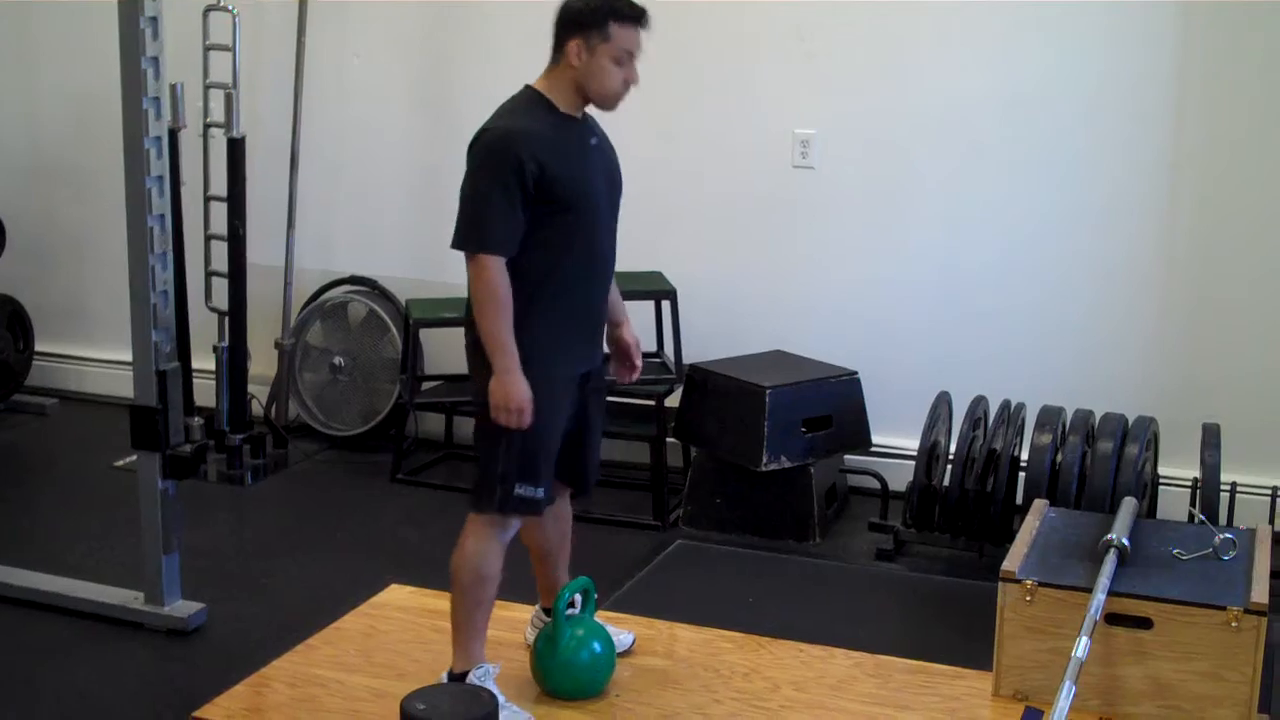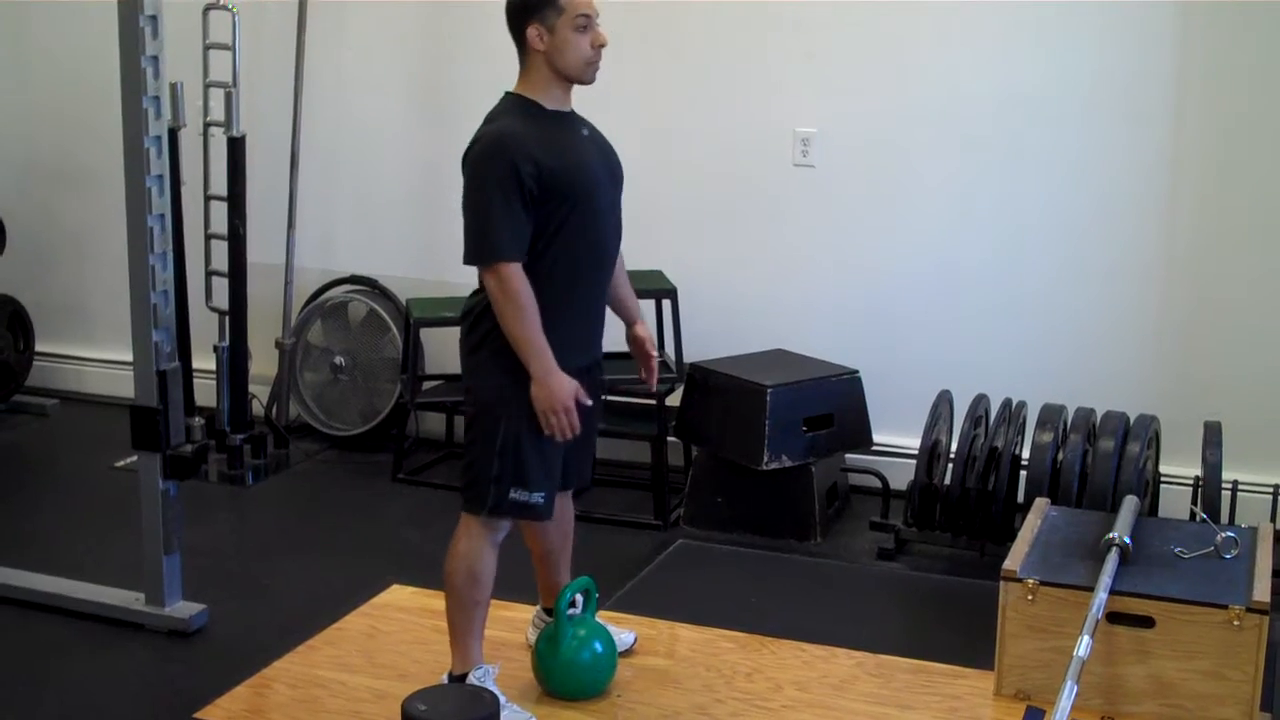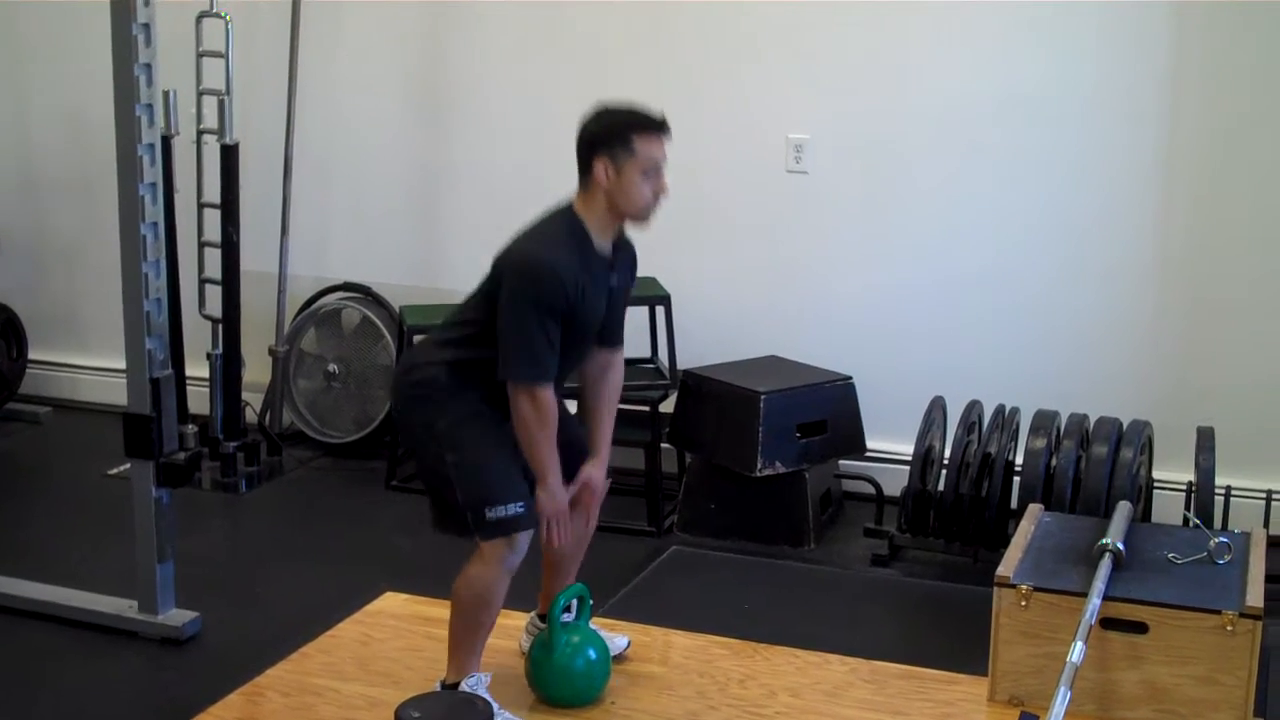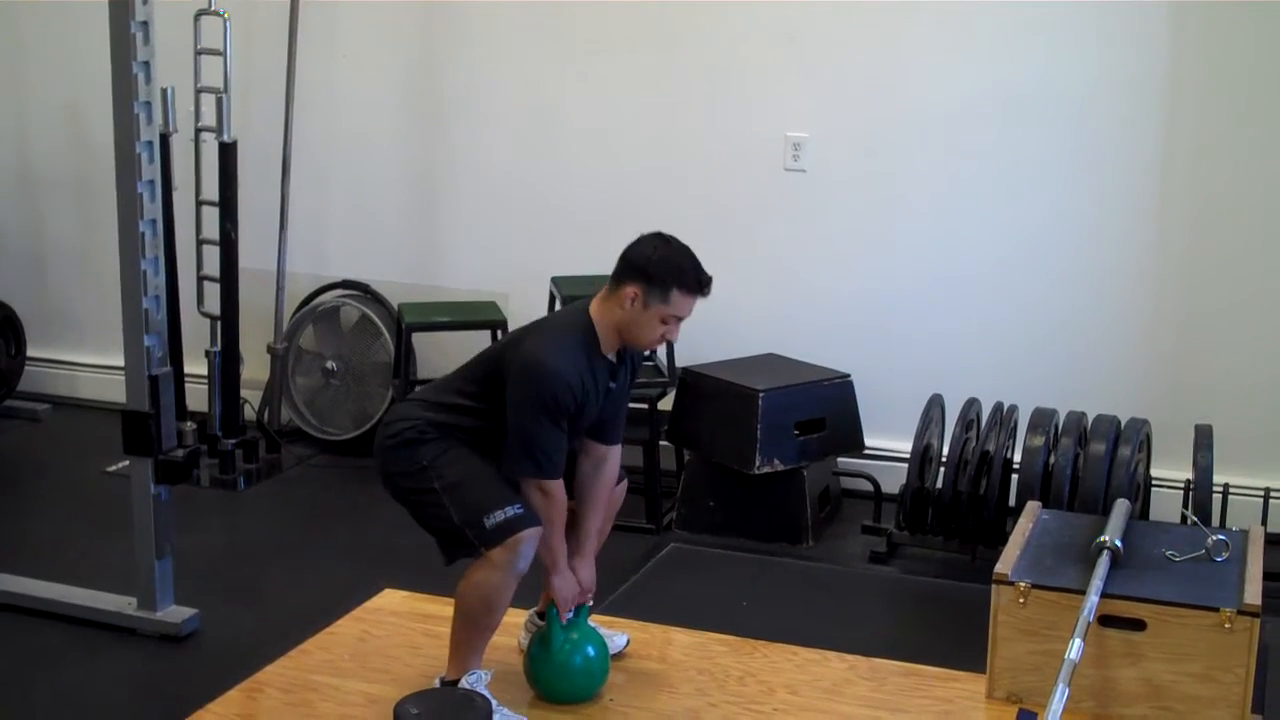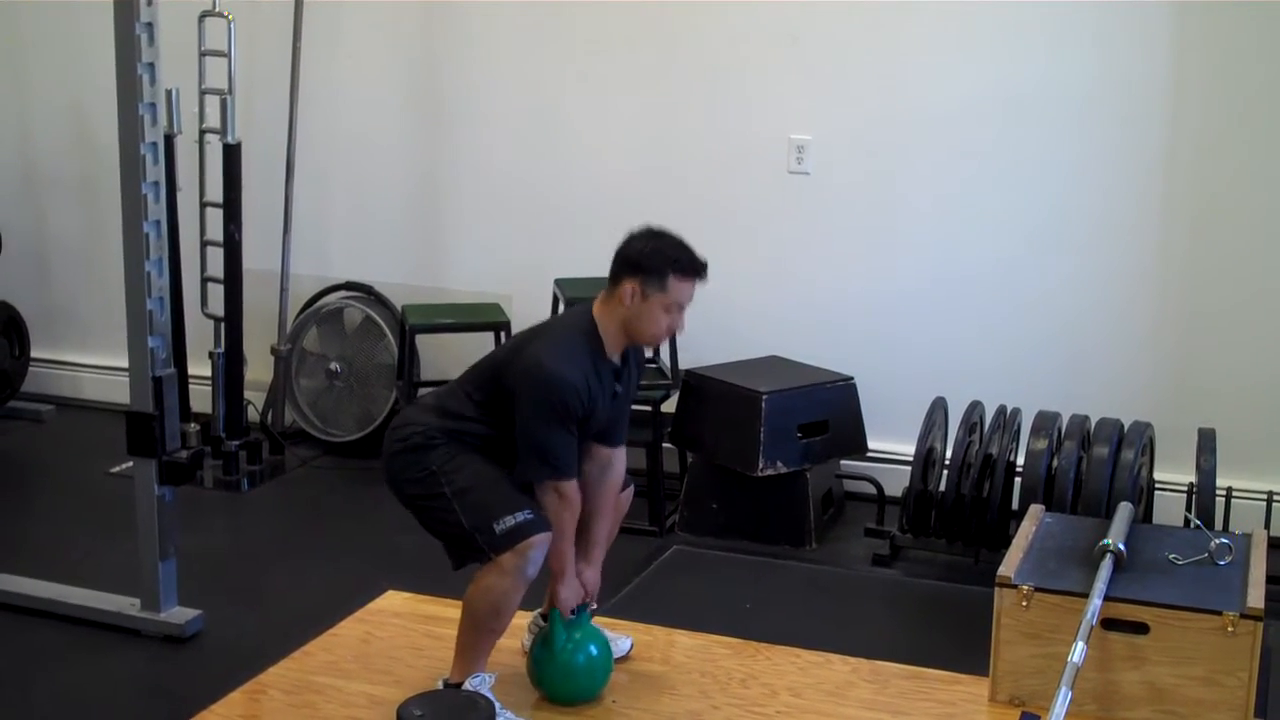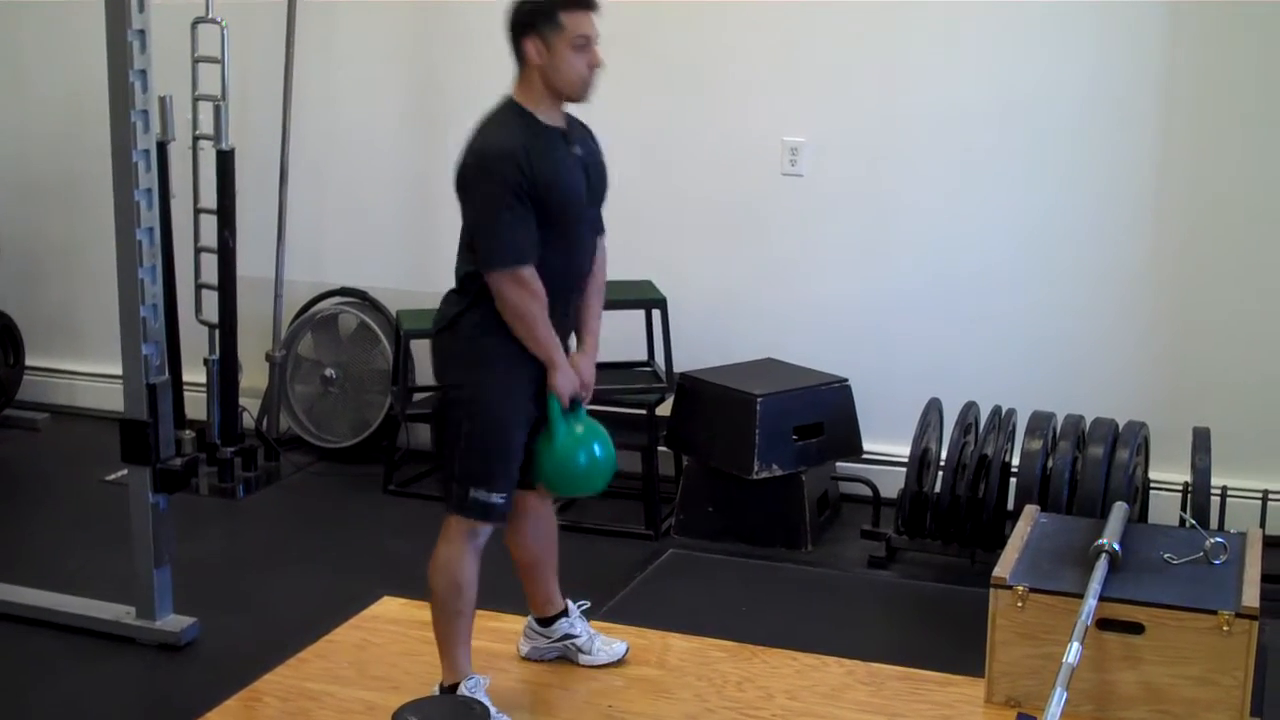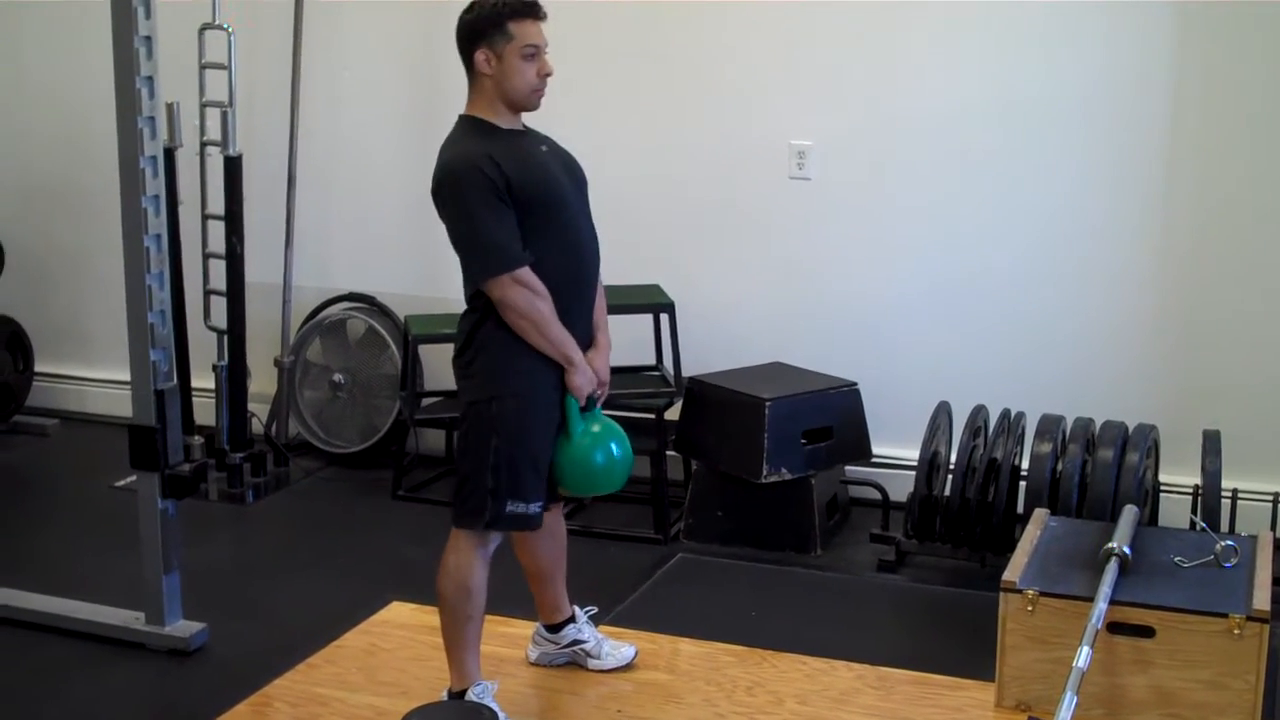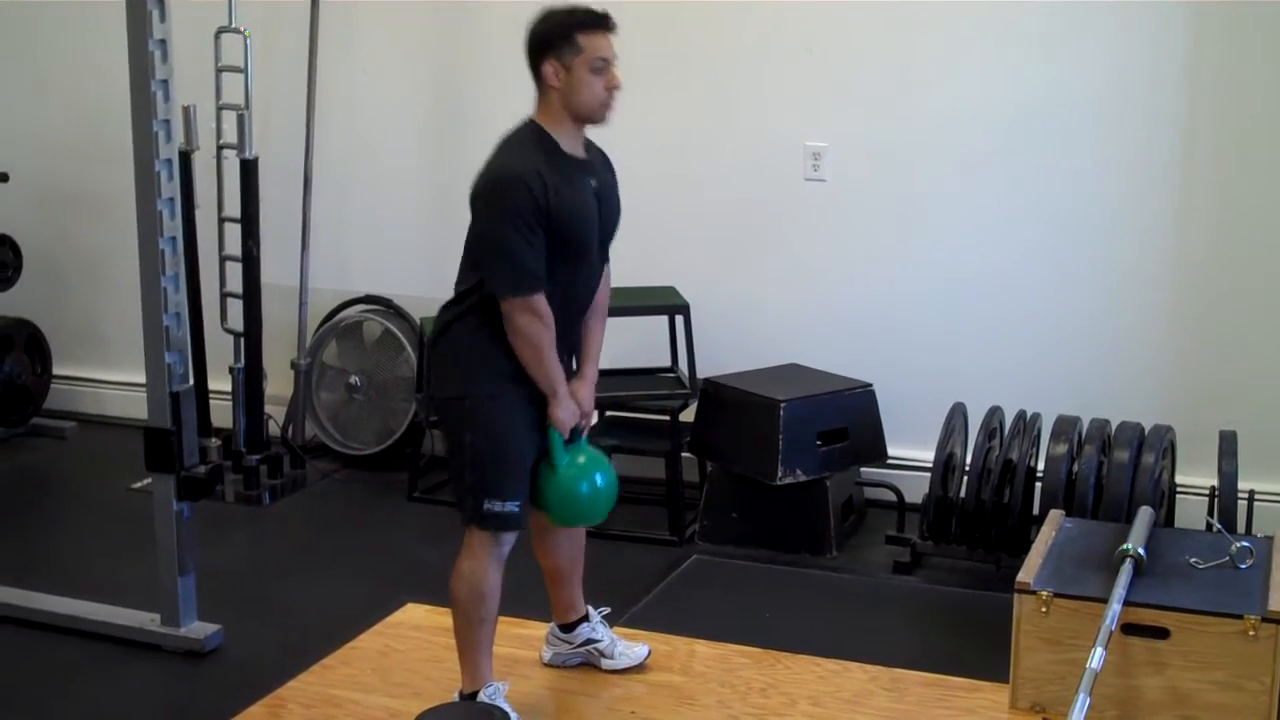
dt=0.5s
person 1, frame 1
left shoulder: (588, 133)
right shoulder: (512, 138)
right elbow: (486, 261)
left wrist: (617, 320)
right wrist: (505, 369)
left hip: (579, 351)
right hip: (527, 360)
left knee: (559, 490)
right knee: (501, 511)
left ankle: (554, 615)
person 1, frame 2
left shoulder: (578, 130)
right shoulder: (505, 143)
right elbow: (501, 271)
left wrist: (635, 320)
right wrist: (543, 373)
left hip: (575, 352)
right hip: (520, 360)
left knee: (556, 491)
right knee: (492, 513)
left ankle: (556, 617)
person 1, frame 3
left shoulder: (617, 255)
right shoulder: (542, 262)
left elbow: (605, 356)
right elbow: (532, 391)
left wrist: (597, 456)
right wrist: (548, 484)
left hip: (506, 393)
right hip: (445, 390)
left knee: (585, 492)
right knee: (510, 531)
left ankle: (550, 622)
person 1, frame 4
left shoulder: (621, 349)
right shoulder: (549, 363)
left elbow: (600, 455)
right elbow: (542, 485)
left wrist: (584, 557)
right wrist: (557, 570)
left hip: (494, 440)
right hip: (422, 443)
left knee: (611, 486)
right knee: (515, 539)
left ankle: (549, 620)
person 1, frame 5
left shoulder: (624, 353)
right shoulder: (555, 369)
left elbow: (605, 459)
right elbow: (558, 489)
left wrist: (591, 562)
right wrist: (564, 575)
left hip: (500, 448)
right hip: (428, 449)
left knee: (617, 492)
right knee: (526, 545)
left ankle: (554, 622)
person 1, frame 6
left shoulder: (579, 140)
right shoulder: (500, 151)
left elbow: (590, 247)
right elbow: (512, 279)
left wrist: (585, 347)
right wrist: (556, 363)
left hip: (546, 351)
right hip: (486, 353)
left knee: (535, 489)
right knee: (473, 516)
left ankle: (550, 624)
person 1, frame 7
left shoulder: (536, 145)
right shoulder: (469, 163)
left elbow: (579, 252)
right elbow: (509, 284)
left wrist: (597, 345)
right wrist: (573, 361)
left hip: (562, 362)
right hip: (511, 369)
left knee: (544, 503)
right knee: (481, 526)
left ankle: (559, 629)
person 1, frame 8
left shoulder: (596, 166)
right shoulder: (516, 176)
left elbow: (595, 279)
right elbow: (524, 307)
left wrist: (583, 378)
right wrist: (558, 395)
left hip: (543, 361)
right hip: (483, 369)
right knee: (498, 526)
left ankle: (573, 631)
